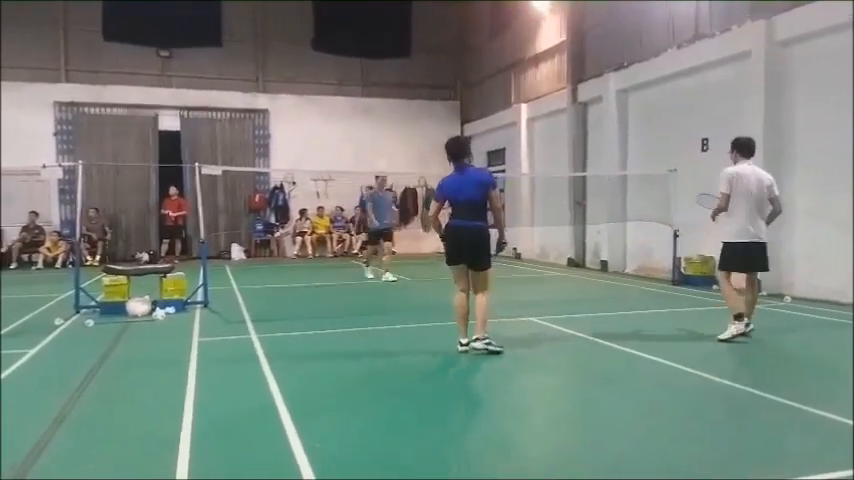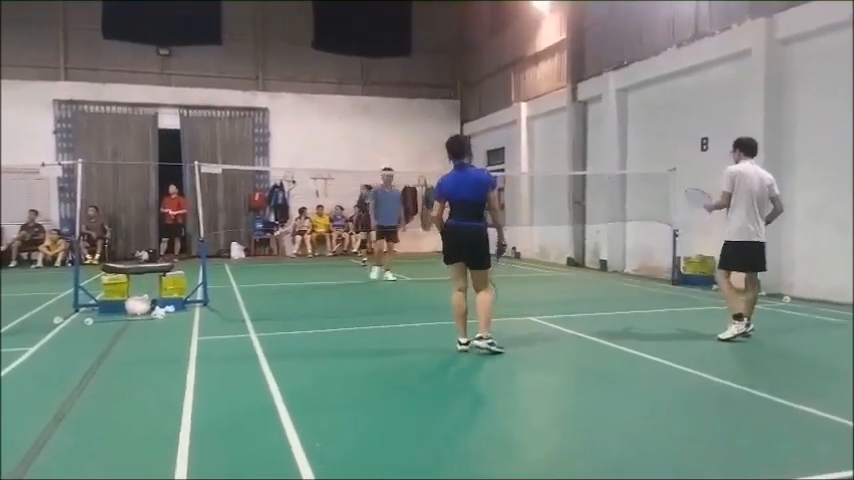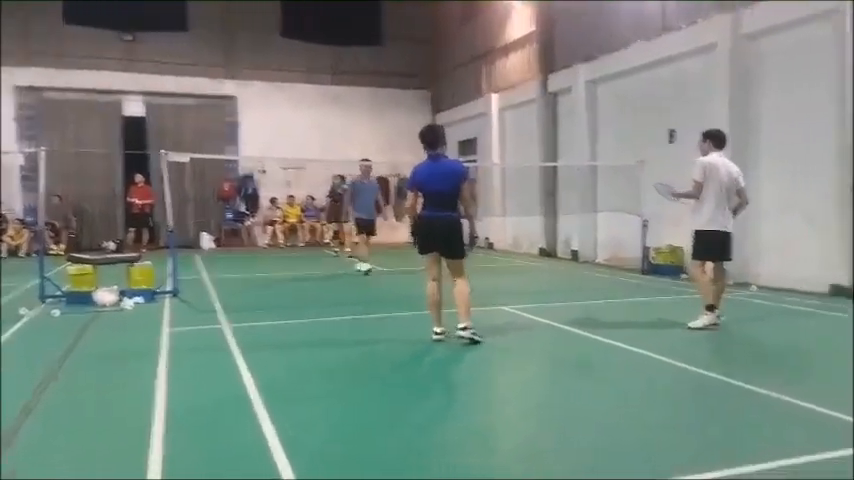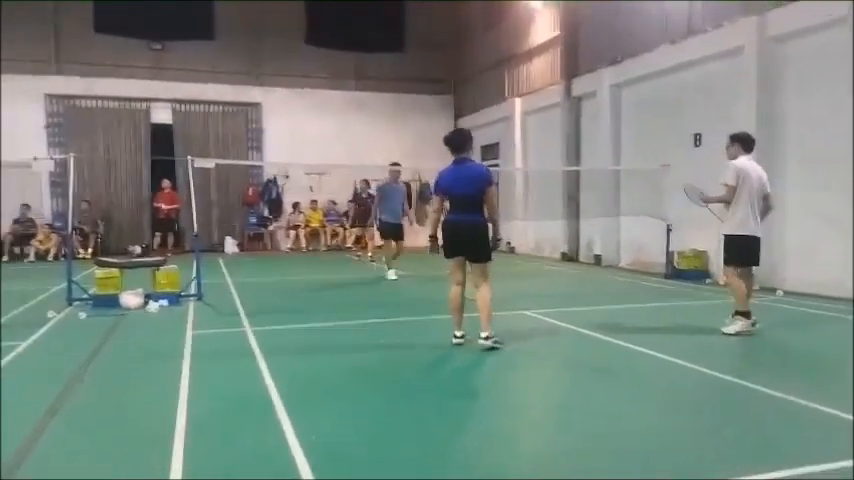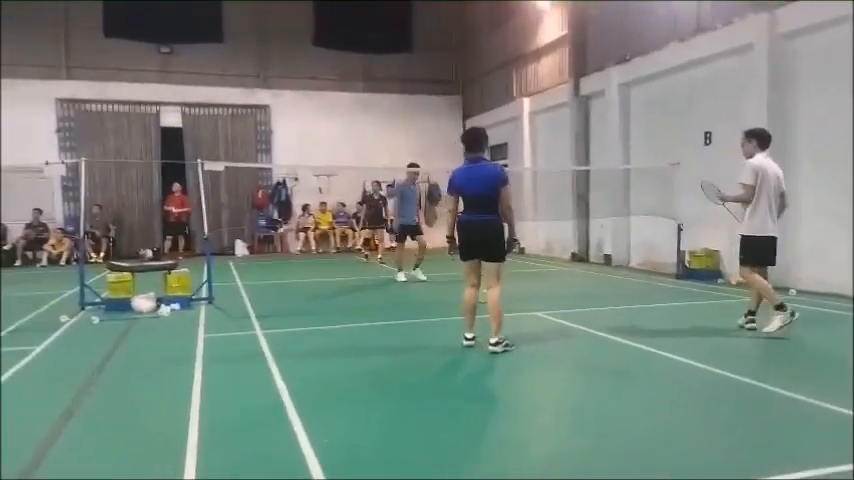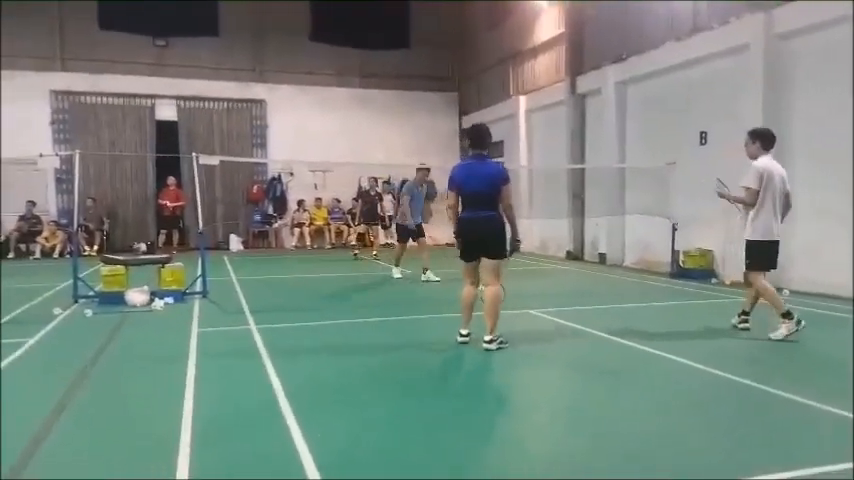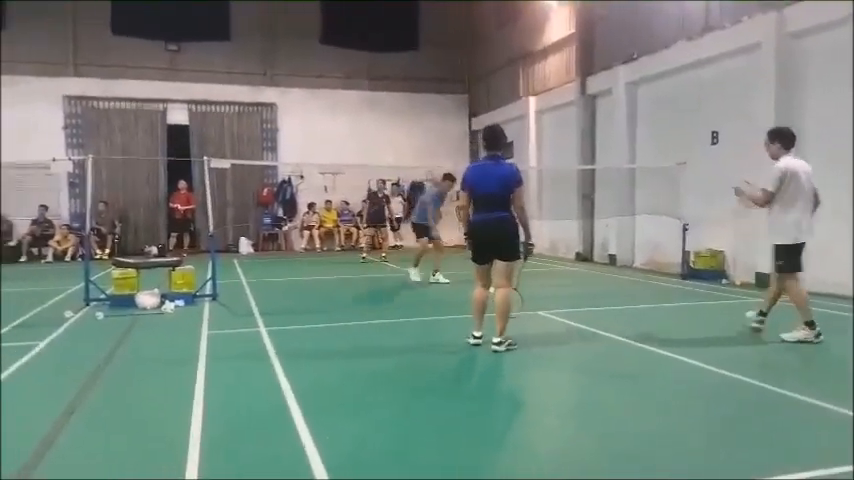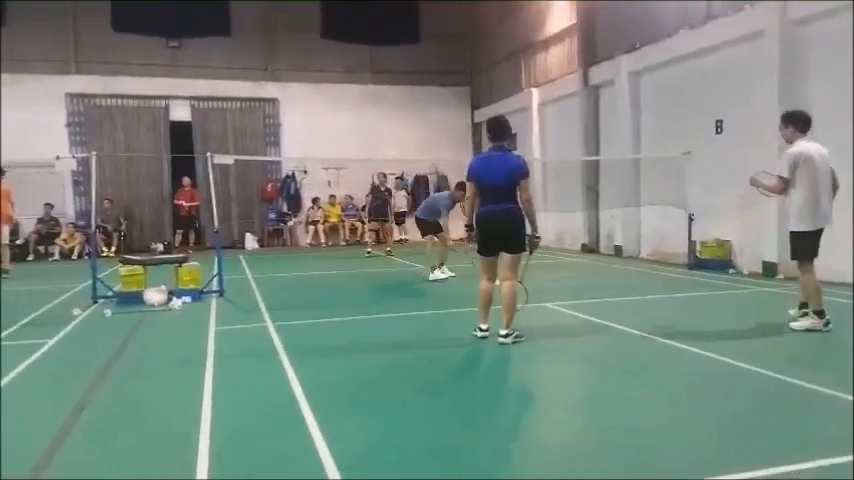
dt=0.2s
person 1, frame 1
left shoulder: (446, 183)
right shoulder: (485, 176)
left elbow: (433, 215)
right elbow: (497, 209)
left wrist: (443, 236)
right wrist: (501, 236)
left hip: (455, 234)
right hip: (478, 234)
left knee: (461, 289)
right knee: (481, 290)
left ankle: (463, 339)
right ankle: (480, 336)
person 1, frame 2
left shoulder: (445, 182)
right shoulder: (484, 177)
left elbow: (437, 216)
right elbow: (494, 210)
right wrist: (501, 237)
left hip: (453, 234)
right hip: (476, 234)
left knee: (459, 289)
right knee: (483, 289)
left ankle: (462, 339)
right ankle: (483, 335)
person 1, frame 3
left shoulder: (418, 171)
right shoulder: (457, 168)
left elbow: (411, 206)
right elbow: (467, 203)
left wrist: (415, 230)
right wrist: (472, 230)
left hip: (427, 225)
right hip: (450, 225)
left knee: (433, 278)
right knee: (459, 278)
left ankle: (437, 328)
right ankle: (464, 324)
person 1, frame 4
left shoulder: (443, 175)
right shoulder: (483, 172)
left elbow: (436, 210)
right elbow: (492, 207)
left wrist: (433, 236)
right wrist: (496, 233)
left hip: (453, 229)
right hip: (476, 229)
left knee: (457, 282)
right knee: (482, 284)
left ankle: (458, 332)
right ankle: (486, 334)
person 1, frame 5
left shoulder: (457, 174)
right shoulder: (497, 171)
left elbow: (452, 210)
right elbow: (506, 207)
left wrist: (450, 237)
right wrist: (512, 234)
left hip: (467, 229)
right hip: (491, 229)
left knee: (471, 284)
right knee: (493, 285)
left ankle: (468, 334)
right ankle: (496, 339)
person 1, frame 6
left shoulder: (457, 170)
right shoulder: (498, 169)
left elbow: (452, 206)
right elbow: (507, 205)
left wrist: (457, 232)
right wrist: (515, 234)
left hip: (467, 227)
right hip: (492, 227)
left knee: (470, 282)
right knee: (492, 283)
left ankle: (464, 331)
right ankle: (490, 336)
person 1, frame 7
left shoulder: (471, 171)
right shoulder: (511, 171)
left elbow: (464, 206)
right elbow: (519, 208)
left wrist: (468, 233)
right wrist: (528, 238)
left hip: (480, 229)
right hip: (504, 228)
left knee: (481, 284)
right knee: (503, 285)
left ankle: (476, 333)
right ankle: (499, 338)
person 1, frame 8
left shoulder: (476, 163)
right shoulder: (517, 163)
left elbow: (471, 198)
right elbow: (525, 199)
left wrist: (469, 225)
right wrist: (534, 230)
left hip: (486, 221)
right hip: (510, 220)
left knee: (487, 277)
right knee: (509, 278)
left ankle: (483, 325)
right ankle: (506, 331)
person 2, frame 1
left shoulder: (730, 172)
right shoulder: (766, 176)
left elbow: (724, 204)
right elbow: (777, 208)
left wrist: (714, 212)
left hip: (736, 236)
right hip: (758, 237)
left knee: (724, 277)
right knee: (752, 279)
left ankle: (739, 320)
right ankle: (746, 320)
person 2, frame 2
left shoulder: (733, 171)
right shoulder: (766, 176)
left elbow: (725, 202)
right elbow: (778, 207)
left wrist: (712, 206)
left hip: (737, 235)
right hip: (757, 236)
left knee: (723, 276)
right knee: (752, 279)
left ankle: (739, 320)
right ankle: (746, 322)
person 2, frame 3
left shoulder: (703, 162)
right shoulder: (733, 168)
left elbow: (696, 192)
right elbow: (743, 200)
left wrist: (679, 194)
left hip: (706, 224)
right hip: (724, 225)
left knee: (697, 267)
right knee: (718, 268)
left ankle: (710, 312)
right ankle: (713, 310)
person 2, frame 4
left shoulder: (735, 165)
right shoulder: (759, 171)
left elbow: (729, 196)
right elbow: (768, 205)
left wrist: (710, 199)
left hip: (737, 229)
right hip: (753, 230)
left knee: (731, 272)
right knee: (745, 273)
left ankle: (746, 318)
right ankle: (740, 315)
person 2, frame 5
left shoulder: (752, 164)
right shoulder: (775, 168)
left elbow: (748, 196)
right elbow: (783, 202)
left wrist: (727, 198)
left hip: (754, 228)
right hip: (770, 229)
left knee: (747, 272)
right knee: (759, 273)
left ankle: (782, 310)
right ankle: (751, 315)
person 2, frame 6
left shoulder: (758, 166)
right shoulder: (778, 168)
left elbow: (751, 200)
right elbow: (788, 203)
left wrist: (728, 196)
left hip: (758, 232)
right hip: (771, 231)
left knee: (755, 277)
right knee: (757, 275)
left ankle: (789, 319)
right ankle: (744, 316)
person 2, frame 7
left shoulder: (781, 167)
right shoulder: (804, 166)
left elbow: (763, 200)
right elbow: (816, 200)
left wrist: (743, 193)
left hip: (786, 234)
right hip: (798, 232)
left knee: (790, 279)
right knee: (780, 276)
left ankle: (810, 328)
right ankle: (762, 315)
person 2, frame 8
left shoulder: (793, 152)
right shoulder: (821, 150)
left elbow: (781, 188)
right elbow: (835, 184)
left wrist: (759, 183)
left hip: (802, 220)
right hip: (818, 217)
left knee: (805, 266)
right knee: (806, 265)
left ankle: (819, 317)
right ankle: (804, 307)
